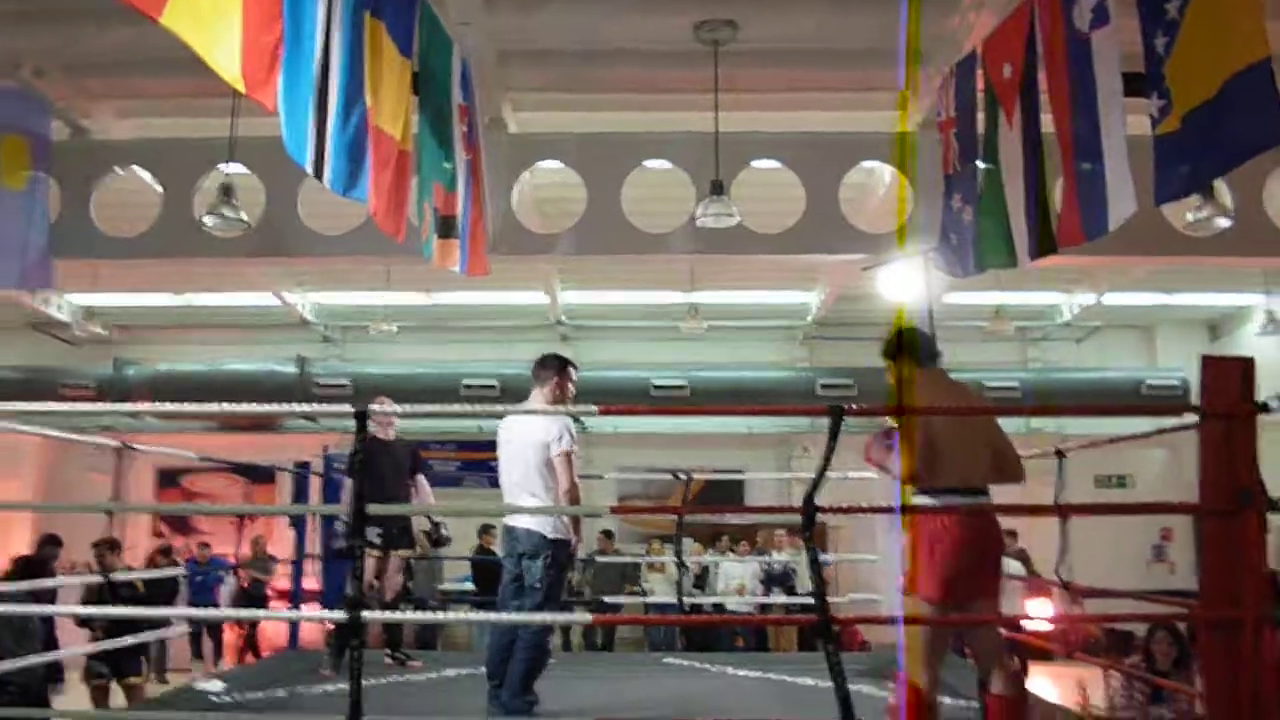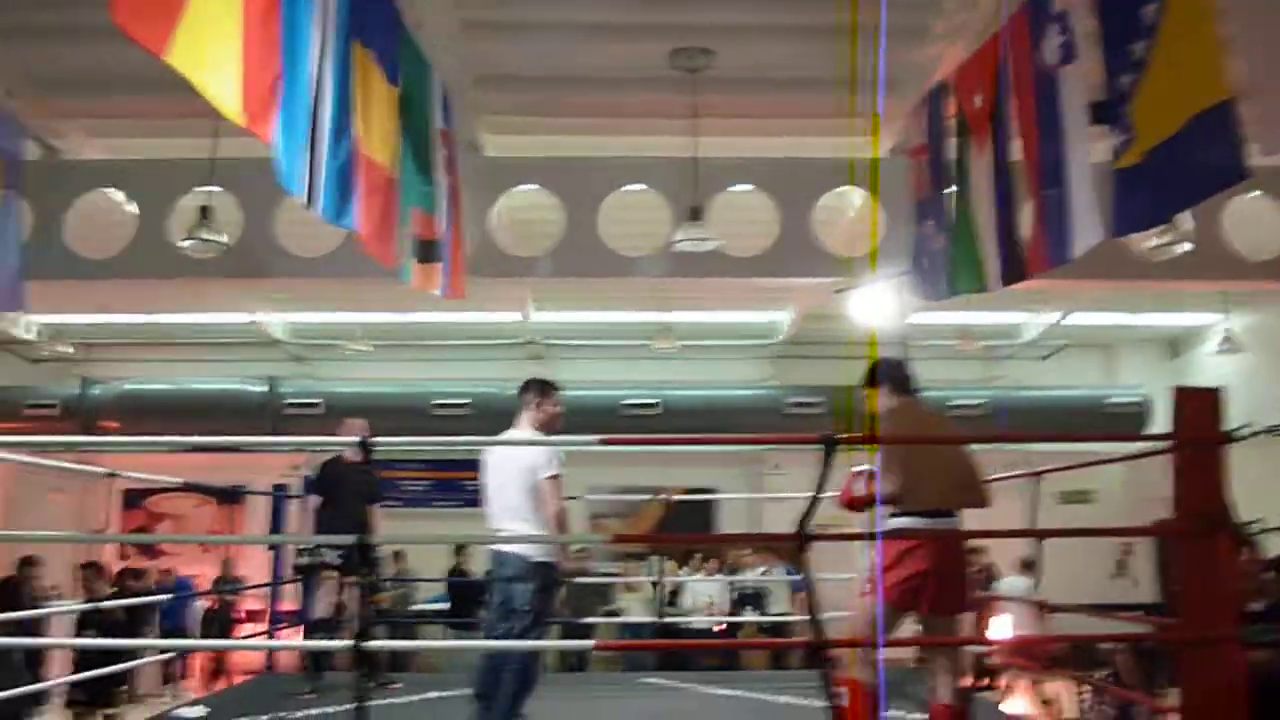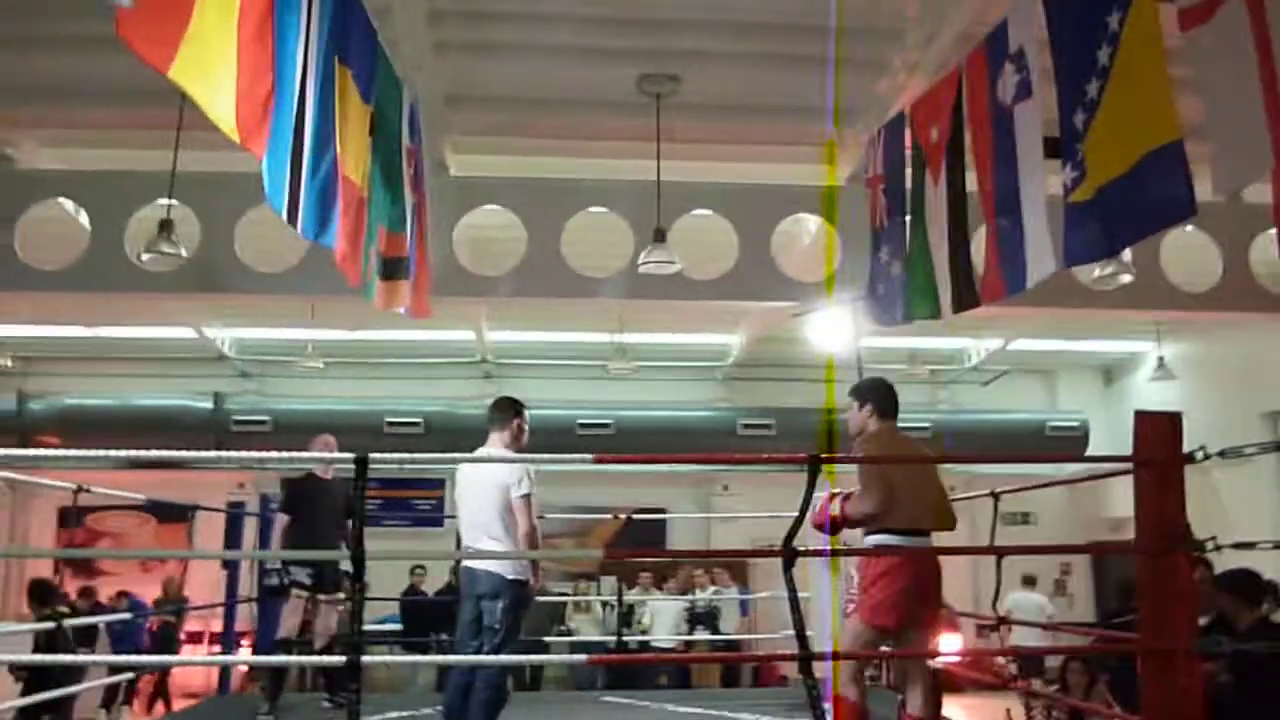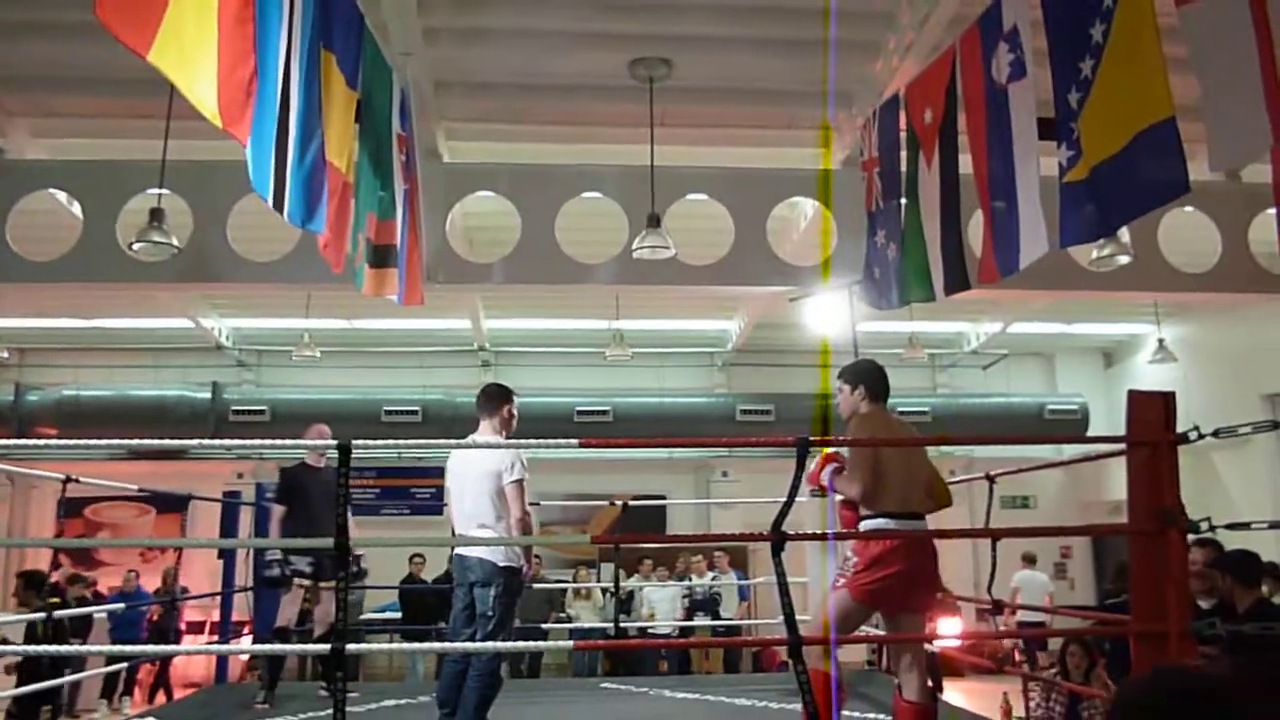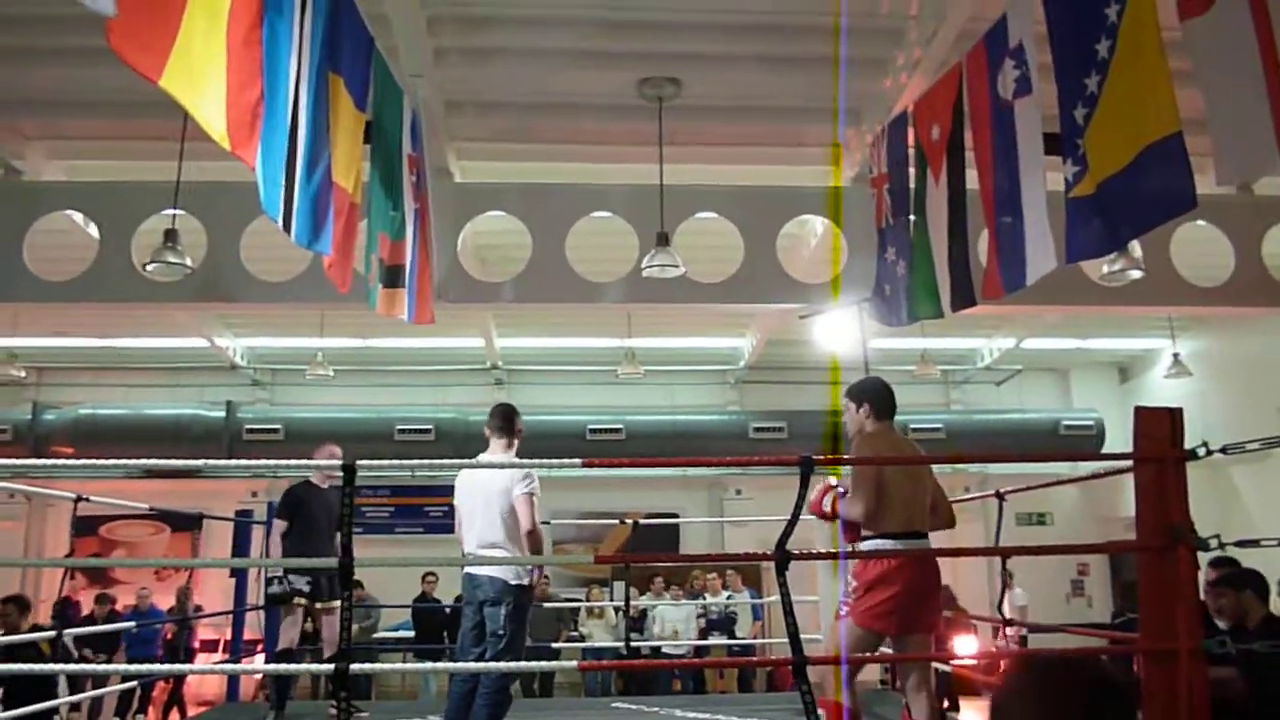
dt=1s
person 1, frame 1
left shoulder: (911, 394)
right shoulder: (972, 399)
left elbow: (907, 469)
right elbow: (1013, 469)
left wrist: (880, 453)
left hip: (937, 525)
right hip: (981, 522)
left knee: (920, 654)
right knee: (990, 652)
person 1, frame 2
left shoulder: (892, 419)
right shoulder: (944, 426)
left elbow: (893, 485)
right elbow: (978, 496)
left wrist: (864, 488)
left hip: (909, 544)
right hip: (948, 544)
left knee: (859, 656)
right knee: (944, 665)
person 1, frame 3
left shoulder: (870, 442)
right shoulder: (920, 452)
left elbow: (873, 503)
right elbow: (946, 518)
left wrist: (838, 510)
left hip: (888, 562)
right hip: (922, 563)
left knee: (845, 669)
right knee: (914, 673)
person 1, frame 4
left shoulder: (863, 424)
right shoulder: (907, 433)
left elbow: (859, 488)
right elbow: (942, 497)
left wrist: (829, 475)
left hip: (882, 546)
right hip: (917, 546)
left knee: (817, 641)
right knee: (909, 661)
person 1, frame 5
left shoulder: (866, 443)
right shoulder: (913, 451)
left elbow: (861, 509)
right elbow: (945, 516)
left wrist: (833, 503)
left hip: (885, 567)
right hip: (921, 566)
left knee: (831, 675)
right knee: (917, 684)
person 2, frame 1
left shoulder: (508, 423)
right shoulder: (557, 422)
right elbow: (567, 487)
right wrist: (575, 531)
left hip: (514, 528)
right hip: (547, 532)
left knee: (510, 615)
right knee: (535, 623)
person 2, frame 2
left shoulder: (494, 448)
right shoulder: (543, 448)
right elbow: (554, 511)
right wrist: (562, 553)
left hip: (501, 551)
right hip: (534, 555)
left knee: (497, 636)
right knee: (523, 642)
person 2, frame 3
left shoulder: (465, 467)
right shoulder: (515, 467)
right elbow: (526, 529)
right wrist: (535, 571)
left hip: (471, 570)
right hip: (505, 574)
left knee: (466, 653)
right knee: (493, 660)
person 2, frame 4
left shoulder: (457, 454)
right shoulder: (507, 454)
right elbow: (519, 516)
right wrist: (528, 558)
left hip: (463, 557)
right hip: (497, 561)
left knee: (460, 644)
right knee: (487, 650)
person 2, frame 5
left shoulder: (466, 473)
right shoulder: (519, 472)
right elbow: (529, 526)
right wrist: (538, 563)
left hip: (473, 576)
right hip: (507, 579)
left knee: (468, 663)
right knee: (497, 669)
person 3, frame 1
left shoulder: (408, 449)
right shoulder: (363, 449)
left elbow: (420, 485)
right elbow: (348, 491)
right wrist: (343, 528)
left hip: (400, 525)
right hip: (371, 525)
left knee: (393, 590)
right knee: (359, 589)
left ankle: (394, 649)
right ankle: (337, 651)
person 3, frame 2
left shoulder: (370, 474)
right shoulder: (330, 468)
right elbow: (313, 507)
left wrist: (374, 552)
left hip: (359, 549)
right hip: (330, 547)
left knee: (360, 613)
right knee: (324, 612)
left ankle: (371, 670)
right ankle: (314, 675)
person 3, frame 3
left shoulder: (342, 489)
right shoulder: (298, 485)
left elbow: (348, 530)
right elbow: (280, 526)
left hip: (330, 568)
right hip: (299, 566)
left knee: (326, 634)
right knee: (287, 631)
left ankle: (332, 692)
person 3, frame 4
left shoulder: (336, 477)
right shoulder: (292, 475)
left elbow: (346, 518)
right elbow: (276, 517)
left wrist: (355, 554)
right wrist: (273, 555)
left hip: (329, 557)
right hip: (299, 556)
left knee: (326, 622)
right knee: (286, 621)
left ankle: (328, 681)
right ankle: (268, 686)
person 3, frame 5
left shoulder: (337, 499)
right shoulder: (296, 493)
right elbow: (276, 534)
right wrist: (275, 574)
left hip: (327, 576)
right hip: (297, 574)
left knee: (334, 641)
right knee: (289, 641)
